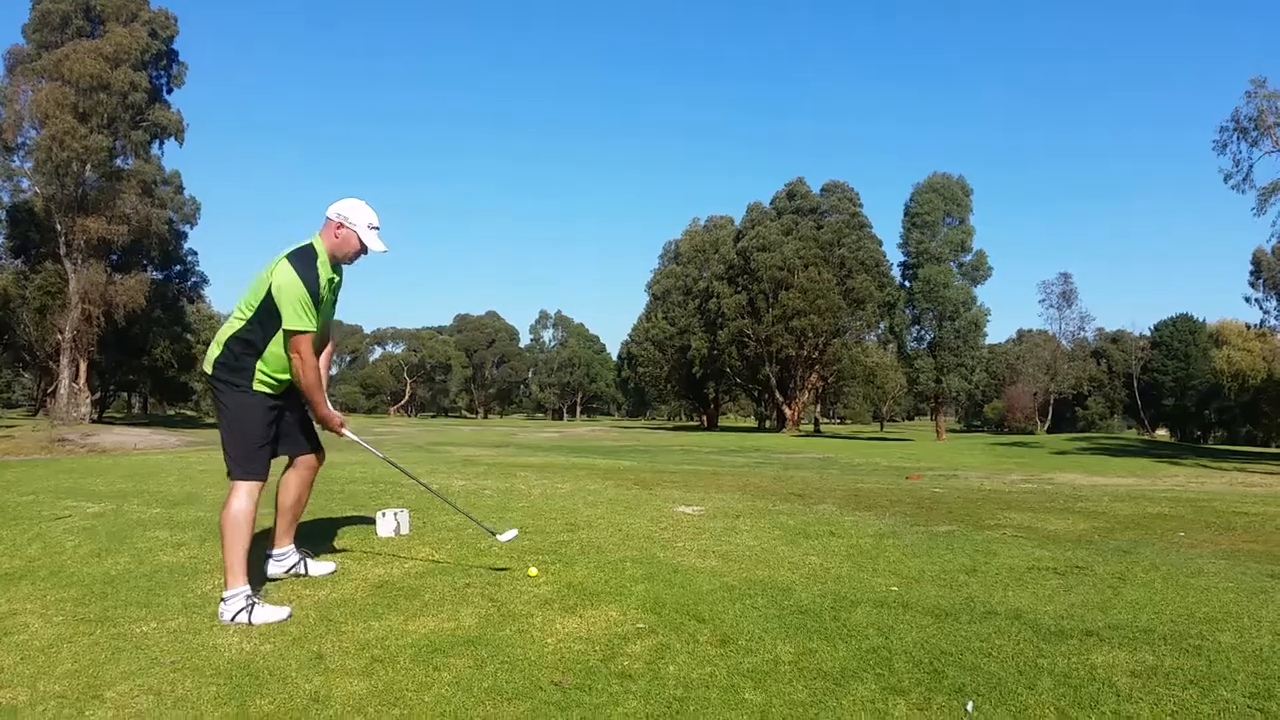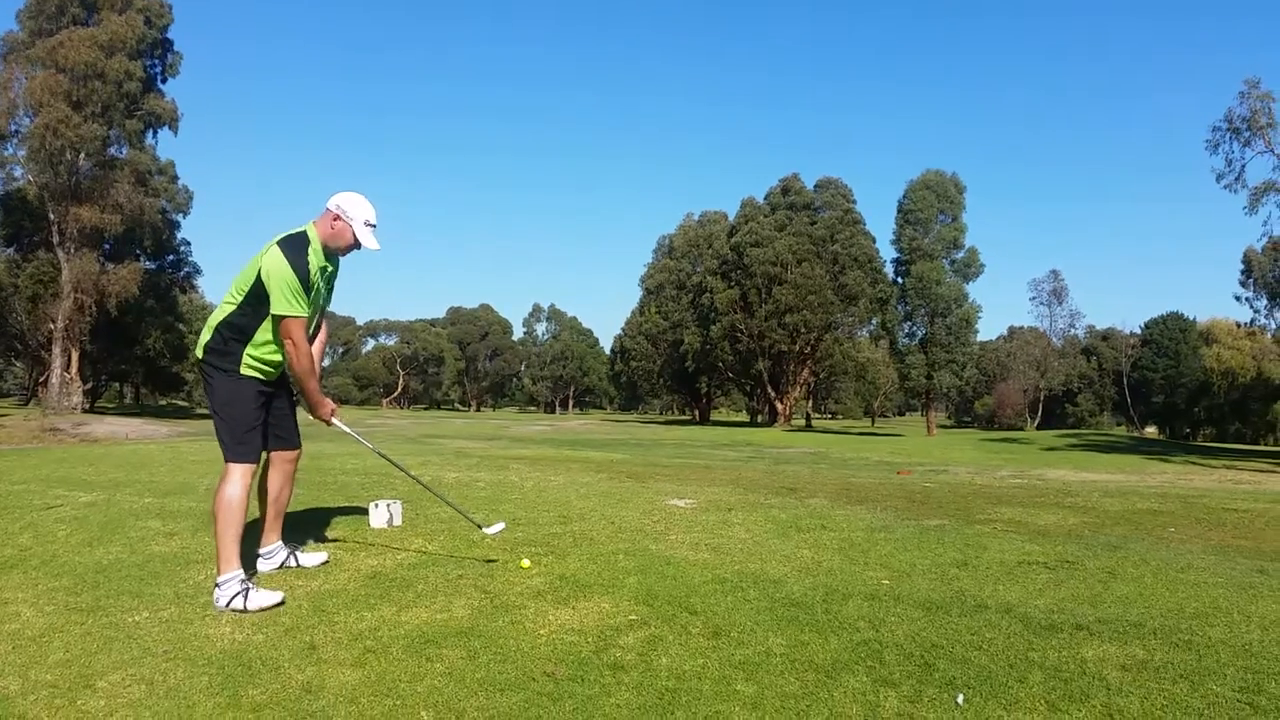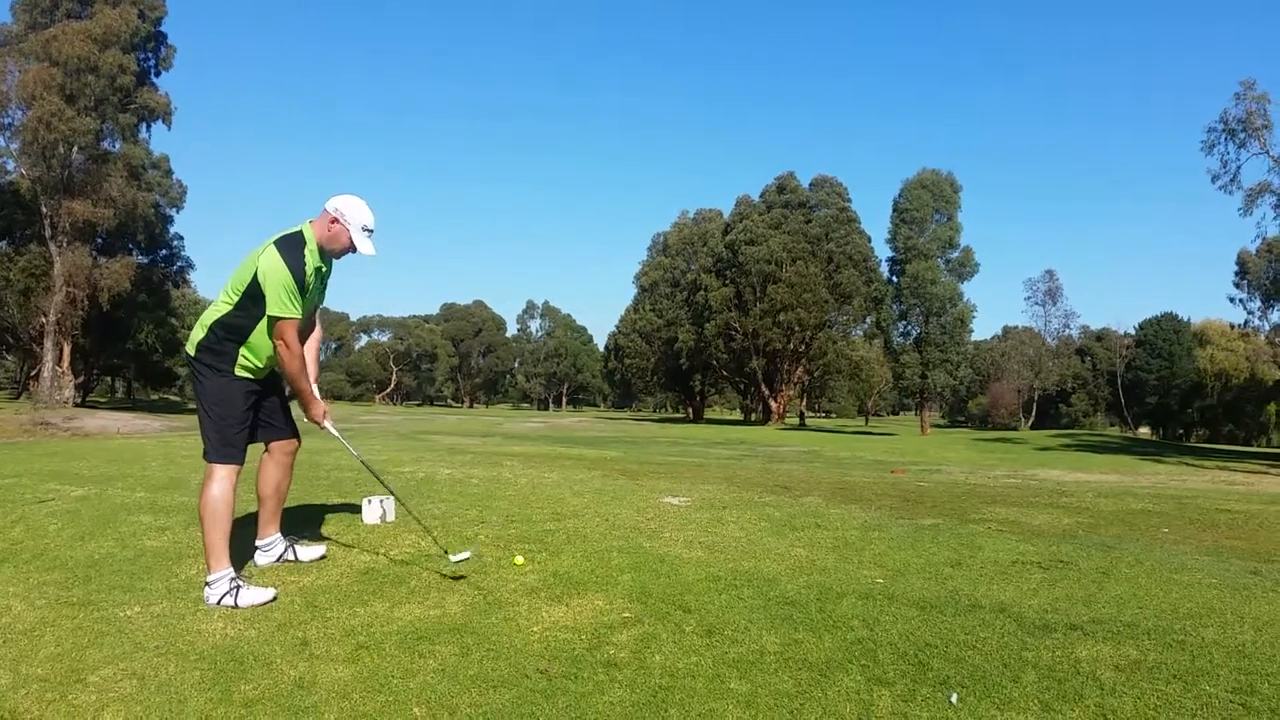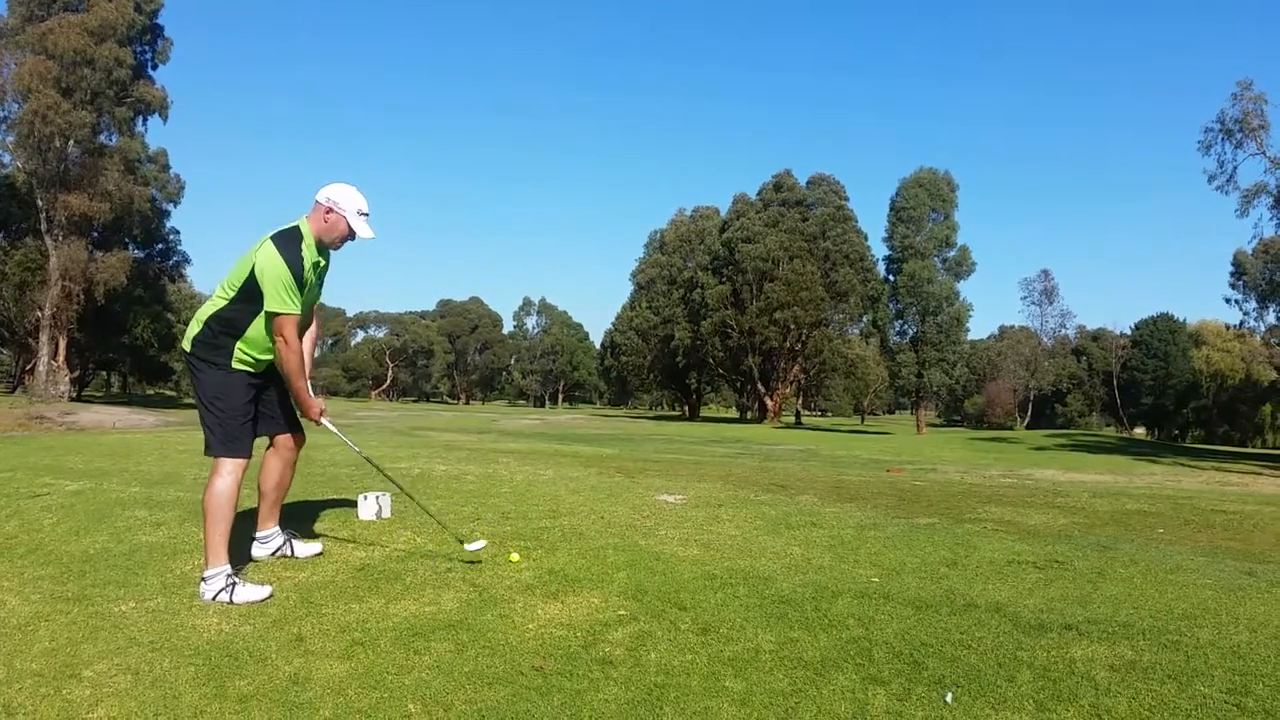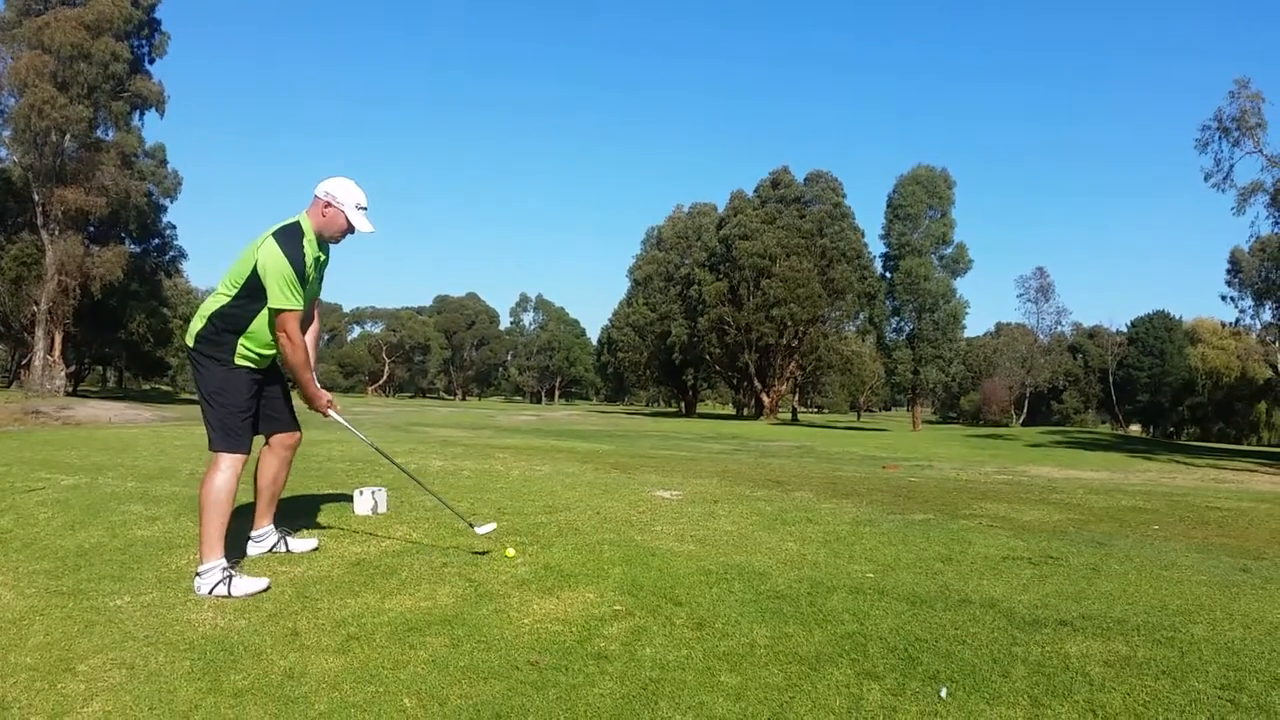
dt=0.5s
person 1, frame 1
left shoulder: (330, 270)
right shoulder: (298, 272)
left elbow: (323, 338)
right elbow: (300, 354)
left wrist: (321, 397)
right wrist: (322, 410)
left hip: (275, 378)
right hip: (240, 377)
left knee: (308, 456)
right knee: (248, 480)
left ankle: (281, 552)
right ankle: (235, 597)
person 1, frame 2
left shoulder: (327, 259)
right shoulder: (289, 258)
left elbow: (317, 327)
right elbow: (293, 340)
left wrist: (312, 389)
right wrist: (316, 399)
left hip: (268, 365)
right hip: (230, 362)
left knee: (285, 453)
right knee: (241, 464)
left ankle: (271, 550)
right ankle: (229, 582)
person 1, frame 3
left shoulder: (320, 259)
right shoulder: (286, 258)
left elbow: (310, 327)
right elbow: (287, 342)
left wrist: (312, 388)
right wrist: (308, 400)
left hip: (257, 363)
right hip: (221, 361)
left knee: (283, 443)
right knee: (226, 464)
left ankle: (268, 542)
right ankle: (219, 580)
person 1, frame 4
left shoulder: (318, 254)
right shoulder: (283, 254)
left elbow: (307, 323)
right elbow: (286, 337)
left wrist: (304, 386)
right wrist: (303, 399)
left hip: (255, 358)
right hip: (217, 356)
left knee: (288, 438)
right knee: (231, 458)
left ankle: (267, 535)
right ankle: (216, 576)
person 1, frame 5
left shoulder: (318, 248)
right shoulder: (284, 249)
left elbow: (309, 316)
right elbow: (288, 334)
left wrist: (312, 379)
right wrist: (311, 392)
left hip: (257, 354)
right hip: (221, 353)
left knee: (284, 437)
right knee: (230, 454)
left ankle: (262, 534)
right ankle: (211, 570)
